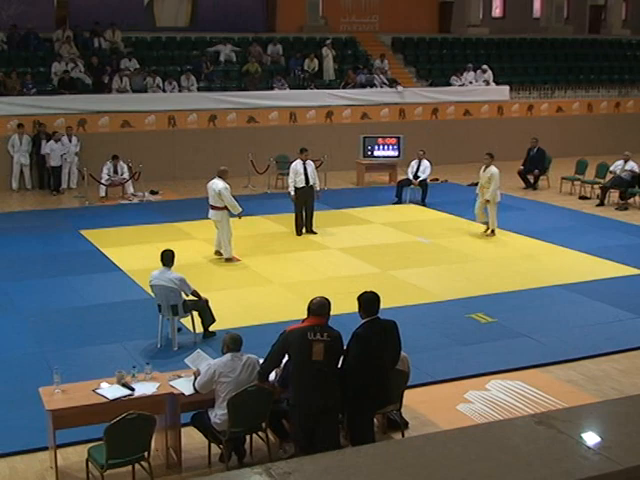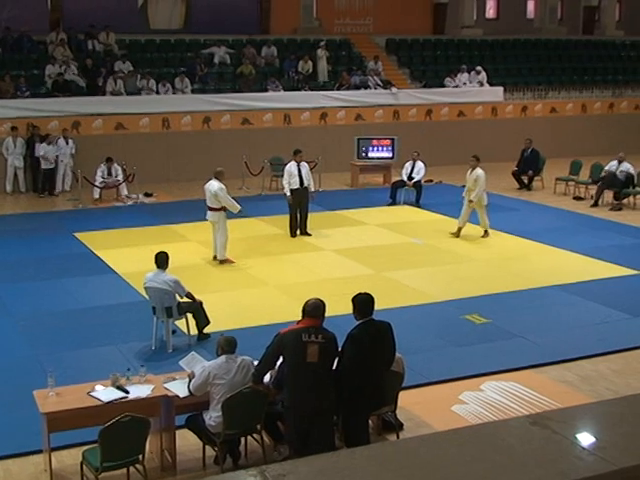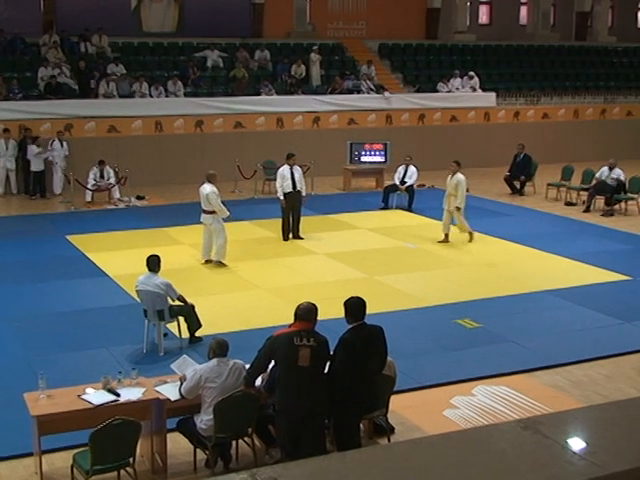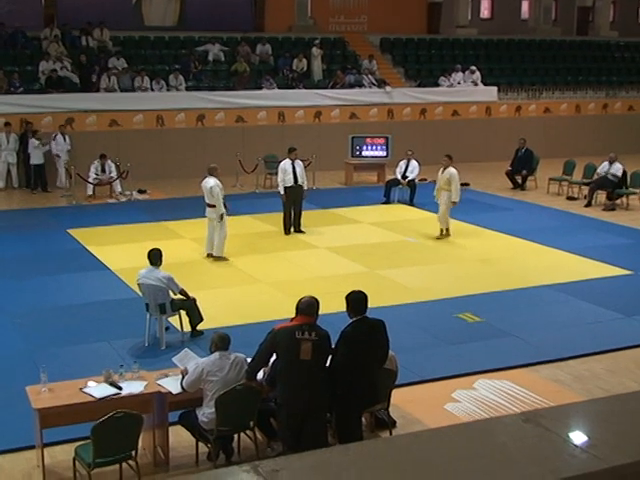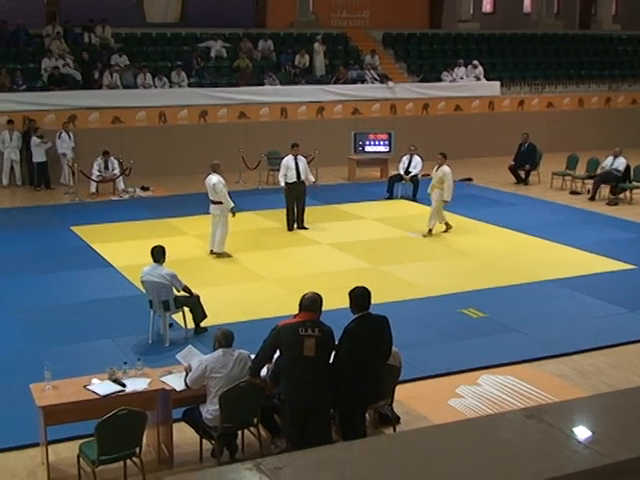
dt=0.2s
person 1, frame 1
left shoulder: (292, 333)
right shoulder: (335, 336)
left elbow: (273, 358)
right elbow: (338, 364)
left wrist: (262, 378)
left hip: (301, 396)
right hip: (328, 397)
left knee: (303, 441)
right knee: (328, 443)
person 1, frame 2
left shoulder: (287, 335)
right shoulder: (330, 338)
left elbow: (268, 359)
right elbow: (332, 365)
left wrist: (257, 380)
left hip: (295, 398)
right hip: (323, 399)
left knee: (297, 443)
right knee: (322, 447)
person 1, frame 3
left shoulder: (279, 338)
right shoulder: (322, 341)
left elbow: (259, 363)
right elbow: (323, 368)
left wrist: (248, 383)
left hip: (287, 401)
right hip: (314, 402)
left knee: (288, 448)
right knee: (314, 450)
person 1, frame 4
left shoulder: (280, 332)
right shoulder: (323, 335)
left elbow: (261, 356)
right elbow: (325, 363)
left wrist: (250, 377)
left hip: (288, 395)
right hip: (316, 395)
left knee: (290, 440)
right knee: (315, 443)
person 1, frame 5
left shoulder: (284, 328)
right shoulder: (326, 332)
left elbow: (265, 353)
right elbow: (329, 359)
left wrist: (254, 373)
left hip: (292, 392)
right hip: (320, 392)
left knee: (294, 437)
right knee: (319, 439)
person 2, frame 1
left shoulder: (361, 334)
right shoulder: (391, 326)
left elbow: (352, 368)
right elbow: (395, 355)
left wrist: (347, 391)
left hip: (363, 394)
right hip: (385, 390)
left knee: (360, 437)
right knee: (366, 426)
person 2, frame 2
left shoulder: (355, 335)
right shoulder: (385, 327)
left elbow: (346, 369)
right elbow: (390, 357)
left hip: (358, 395)
right hip: (379, 391)
left knee: (355, 439)
right knee: (360, 428)
person 2, frame 3
left shoulder: (347, 340)
right shoulder: (377, 331)
left elbow: (338, 373)
right elbow: (382, 360)
left wrist: (333, 397)
left hip: (350, 399)
right hip: (372, 394)
left knee: (346, 442)
right knee: (352, 433)
person 2, frame 4
left shoulder: (349, 333)
right shoulder: (379, 325)
left elbow: (340, 367)
right elbow: (383, 355)
left wrist: (334, 390)
left hip: (352, 393)
right hip: (373, 388)
left knee: (348, 435)
right knee: (354, 426)
person 2, frame 5
left shoulder: (352, 329)
right shoulder: (382, 321)
left elbow: (343, 363)
right elbow: (386, 351)
left hip: (355, 389)
right hip: (377, 384)
left knee: (352, 432)
person 3, frame 1
left shoulder: (215, 365)
right shoulder: (254, 361)
left elbow: (199, 388)
left wrist: (197, 375)
left hip: (225, 421)
left knee: (196, 418)
left ankle: (226, 442)
right ankle: (238, 443)
person 3, frame 2
left shoulder: (210, 367)
right shoulder: (248, 363)
left elbow: (194, 391)
left wrist: (192, 377)
left hip: (219, 424)
left knee: (191, 420)
left ankle: (222, 445)
right ankle: (232, 445)
person 3, frame 3
left shoulder: (201, 370)
right shoulder: (240, 366)
left elbow: (185, 394)
left wrist: (183, 380)
left hip: (211, 427)
left knee: (182, 424)
right ankle: (224, 449)
person 3, frame 4
left shoulder: (203, 364)
right shoulder: (241, 360)
left elbow: (187, 387)
left wrist: (185, 374)
left hip: (212, 421)
left knee: (184, 417)
left ankle: (214, 442)
right ankle: (226, 442)
person 3, frame 5
left shoulder: (207, 361)
right shoulder: (245, 356)
left elbow: (191, 384)
left wrist: (189, 371)
left hip: (216, 418)
left knee: (188, 414)
left ankle: (218, 438)
right ankle: (230, 439)
